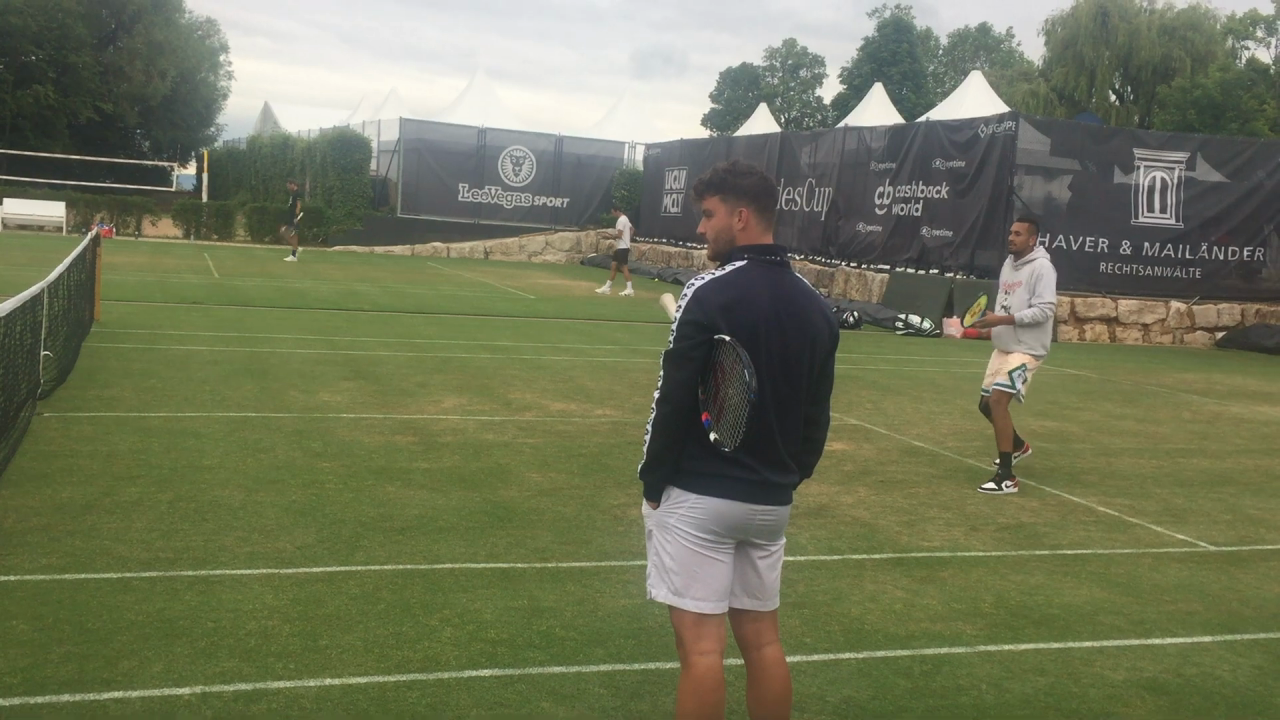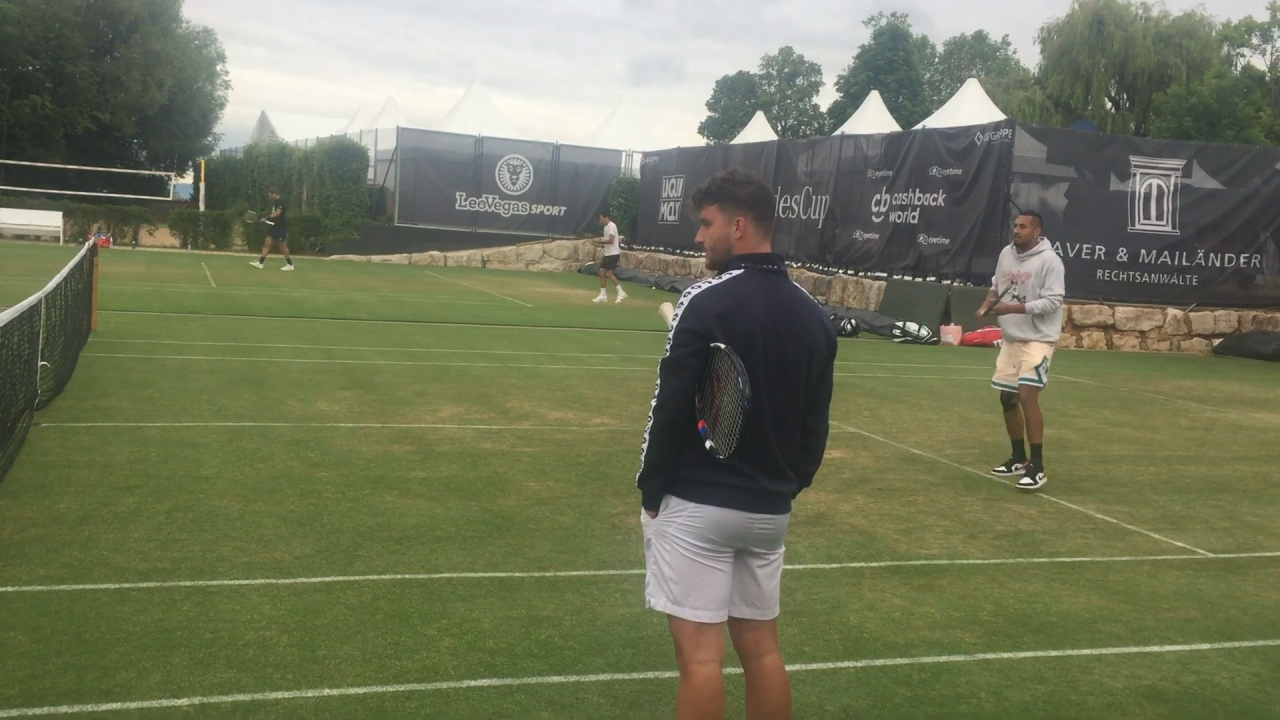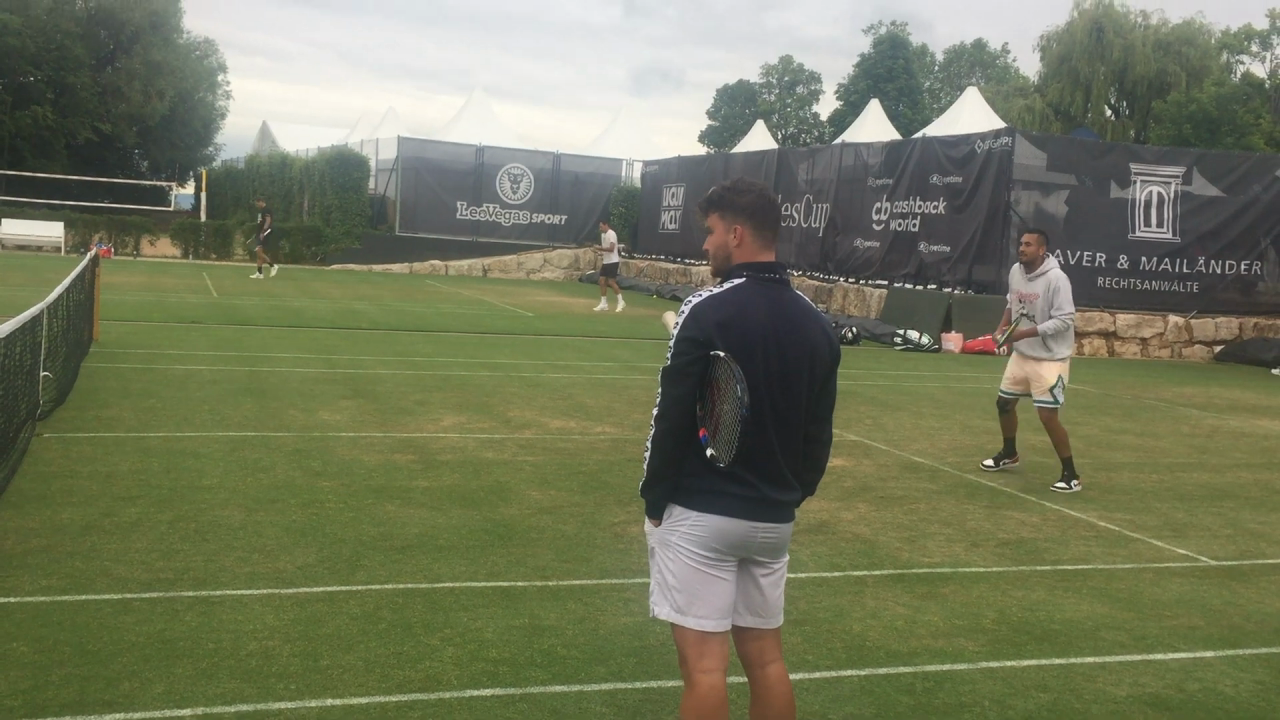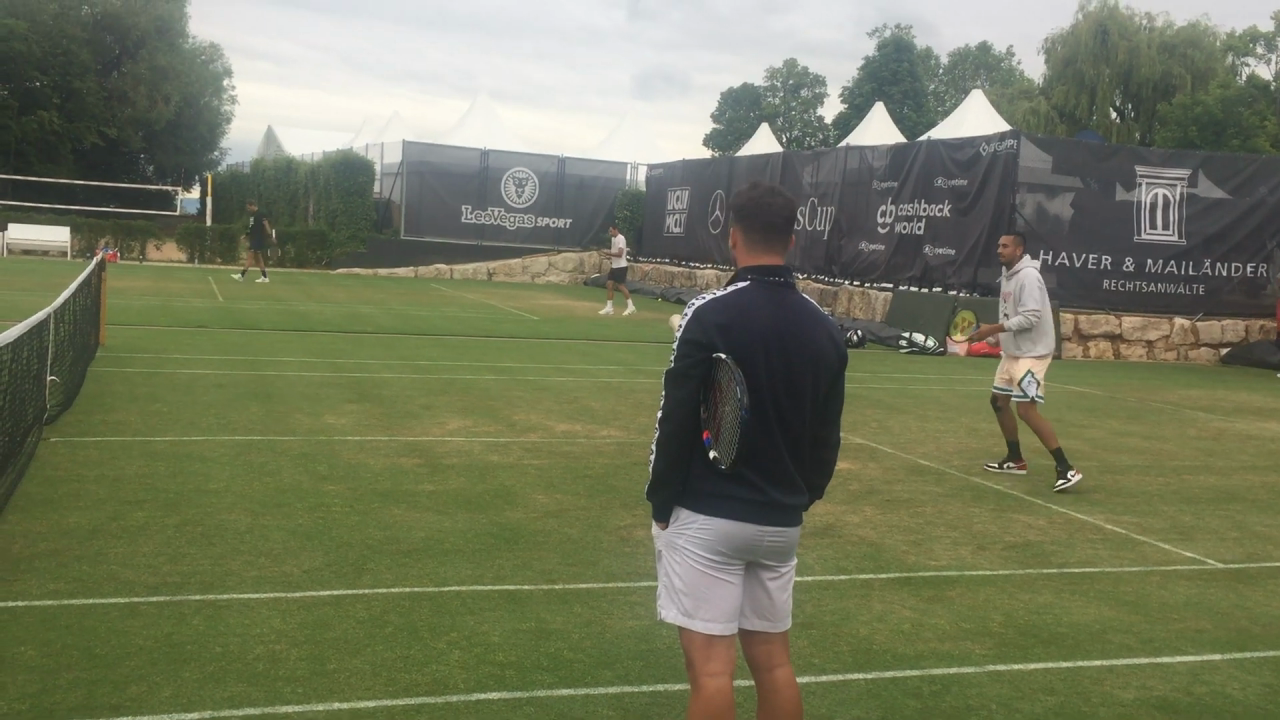
dt=0.3s
person 1, frame 1
left shoulder: (710, 294)
right shoulder: (815, 306)
left elbow: (674, 400)
right elbow: (816, 415)
left wrist: (653, 482)
left hip: (698, 495)
right hip: (771, 501)
left knee: (700, 645)
right knee: (762, 639)
person 1, frame 2
left shoulder: (707, 303)
right shoulder: (812, 314)
left elbow: (671, 409)
right elbow: (816, 425)
left wrist: (651, 490)
left hip: (696, 505)
right hip: (769, 510)
left knee: (699, 654)
right knee: (761, 647)
person 1, frame 3
left shoulder: (708, 311)
right shoulder: (816, 324)
left elbow: (672, 417)
right elbow: (819, 433)
left wrist: (654, 498)
left hip: (700, 514)
right hip: (773, 519)
left knee: (703, 662)
right knee: (765, 656)
person 1, frame 4
left shoulder: (712, 314)
right shoulder: (824, 328)
left elbow: (677, 420)
right elbow: (827, 437)
left wrist: (660, 502)
left hip: (706, 517)
right hip: (780, 522)
left knee: (710, 665)
right knee: (773, 659)
person 2, frame 1
left shoulder: (1042, 268)
right shoulder: (1008, 264)
left elbow: (1043, 311)
left wrist: (1001, 320)
right wrist: (989, 318)
left hip: (1026, 351)
right hip: (1002, 349)
left knee: (1000, 403)
right knee: (986, 404)
left ankle: (1006, 477)
right ankle: (1018, 445)
person 2, frame 2
left shoulder: (1049, 260)
right shoulder: (1006, 254)
left elbow: (1053, 302)
right elbow: (997, 287)
left wrist: (1014, 308)
right wrist: (987, 306)
left hip: (1038, 340)
right hip: (1011, 339)
left knee: (1027, 396)
right knee: (1007, 399)
left ankle: (1036, 466)
right ankle: (1019, 458)
person 2, frame 3
left shoulder: (1056, 279)
right shoulder: (1015, 272)
left elbow: (1065, 321)
left wrist: (1028, 332)
right wrist: (1002, 326)
left hip: (1051, 358)
right hip: (1022, 354)
left knee: (1048, 417)
right knee: (1004, 404)
left ankle: (1070, 473)
right ankle: (1009, 454)
person 2, frame 4
left shoulder: (1028, 277)
right shoulder: (1007, 274)
left elbow: (1029, 318)
left wrist: (993, 329)
right wrist: (994, 332)
left hip: (1032, 354)
right hip: (1012, 352)
left knee: (1027, 411)
right knee: (999, 401)
left ankle: (1066, 468)
right ankle: (1015, 459)
